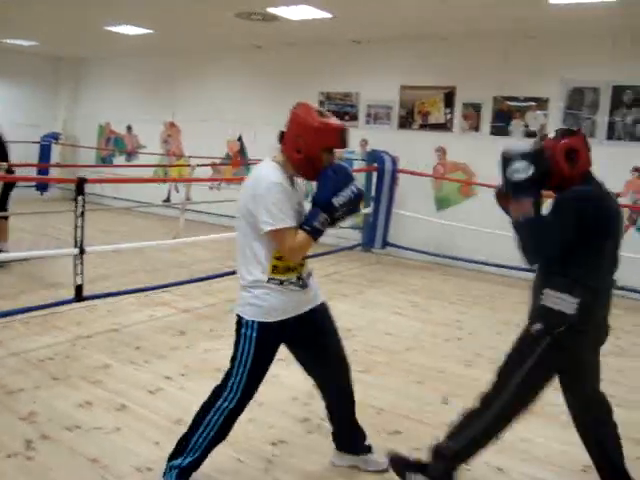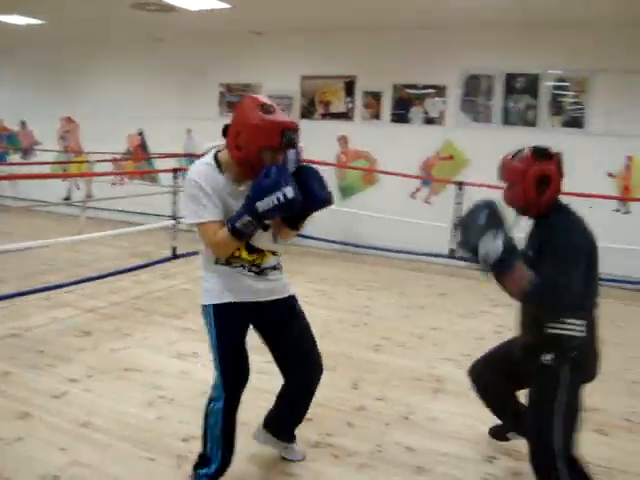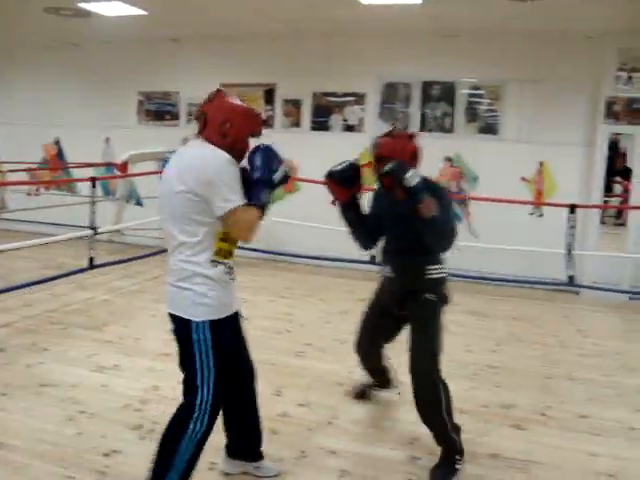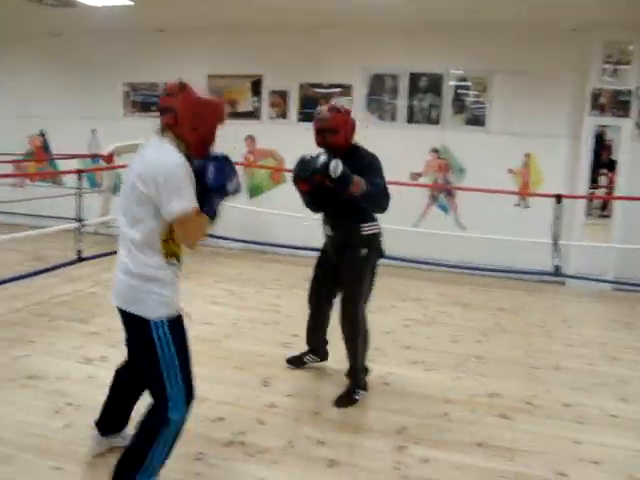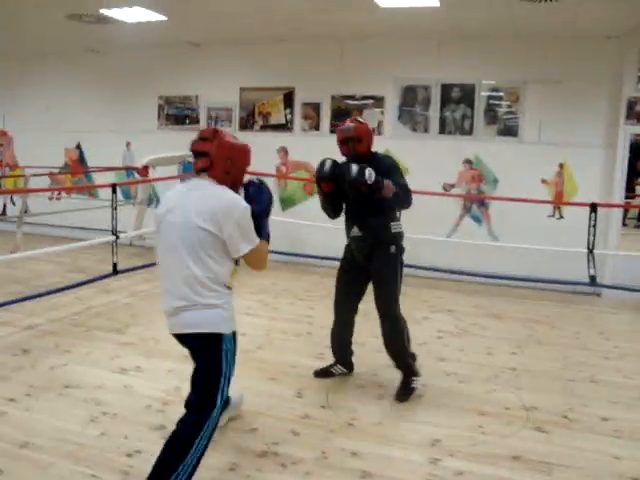
dt=0.5s
person 1, frame 1
left shoulder: (293, 178)
right shoulder: (268, 183)
right elbow: (294, 249)
left wrist: (336, 204)
right wrist: (328, 207)
left hip: (305, 301)
right hip: (265, 307)
left knee: (335, 375)
right knee: (236, 393)
left ankle: (351, 447)
person 1, frame 2
left shoulder: (276, 169)
right shoulder: (202, 177)
left elbow: (282, 234)
right elbow: (217, 245)
left wrist: (301, 204)
right wrist: (255, 208)
left hip: (271, 288)
right hip: (225, 293)
left knee: (307, 368)
right knee: (230, 387)
left ankle: (277, 430)
person 1, frame 3
left shoulder: (184, 159)
right shoulder: (215, 161)
right elbow: (243, 228)
left wrist: (245, 188)
right wrist: (263, 185)
left hip: (212, 297)
right hip: (201, 299)
left knee: (238, 378)
right knee: (204, 401)
person 1, frame 4
left shoulder: (150, 154)
right shoulder: (172, 164)
right elbow: (189, 235)
left wrist: (199, 190)
right wrist: (213, 196)
left hip: (132, 287)
right hip: (151, 295)
left knee: (141, 366)
right knee: (175, 398)
left ankle: (108, 432)
person 1, frame 5
left shoulder: (172, 196)
right shoulder: (231, 205)
right elbow: (258, 261)
right wrist: (261, 217)
left hip: (177, 311)
right hip: (208, 318)
left knee: (221, 357)
right knee: (203, 411)
left ankle: (222, 403)
person 2, frame 1
left shoulder: (577, 198)
right shoulder: (600, 199)
left elbow: (538, 253)
left wrist: (521, 191)
right wrist: (524, 205)
left hip: (561, 319)
right hip: (585, 320)
left knee: (503, 400)
right knee: (586, 402)
person 2, frame 2
left shoulder: (564, 232)
right shoulder: (550, 223)
left elbow: (556, 299)
right elbow: (536, 276)
left wrist: (501, 259)
right wrist: (501, 251)
left hip: (561, 350)
right hip: (540, 341)
left knee: (550, 446)
right knee: (485, 374)
right ankle: (522, 425)
person 2, frame 3
left shoulder: (433, 192)
right shoulder: (384, 195)
left elbow: (444, 237)
right elbow: (366, 239)
left wrist: (416, 192)
right wrist: (346, 198)
left hip: (424, 291)
right hip: (392, 284)
left knee: (424, 369)
right knee: (367, 342)
left ankle: (451, 449)
right ankle: (381, 380)
person 2, frame 4
left shoulder: (365, 160)
right shoulder: (320, 159)
left elbow: (380, 202)
right elbow: (315, 205)
left wrist: (344, 177)
right wrist: (304, 184)
left hip: (361, 245)
right hip: (334, 242)
left knee: (352, 312)
right knee: (318, 301)
left ankle: (357, 382)
right ankle: (316, 351)
person 2, frame 5
left shoulder: (384, 164)
right shoulder: (342, 169)
left elbow: (404, 199)
right elbow: (332, 212)
left wrist: (374, 182)
right wrist: (326, 186)
left hip: (386, 245)
right hip: (356, 246)
left knee: (388, 309)
right knee: (343, 305)
left ankle: (409, 371)
right ankle: (342, 361)
